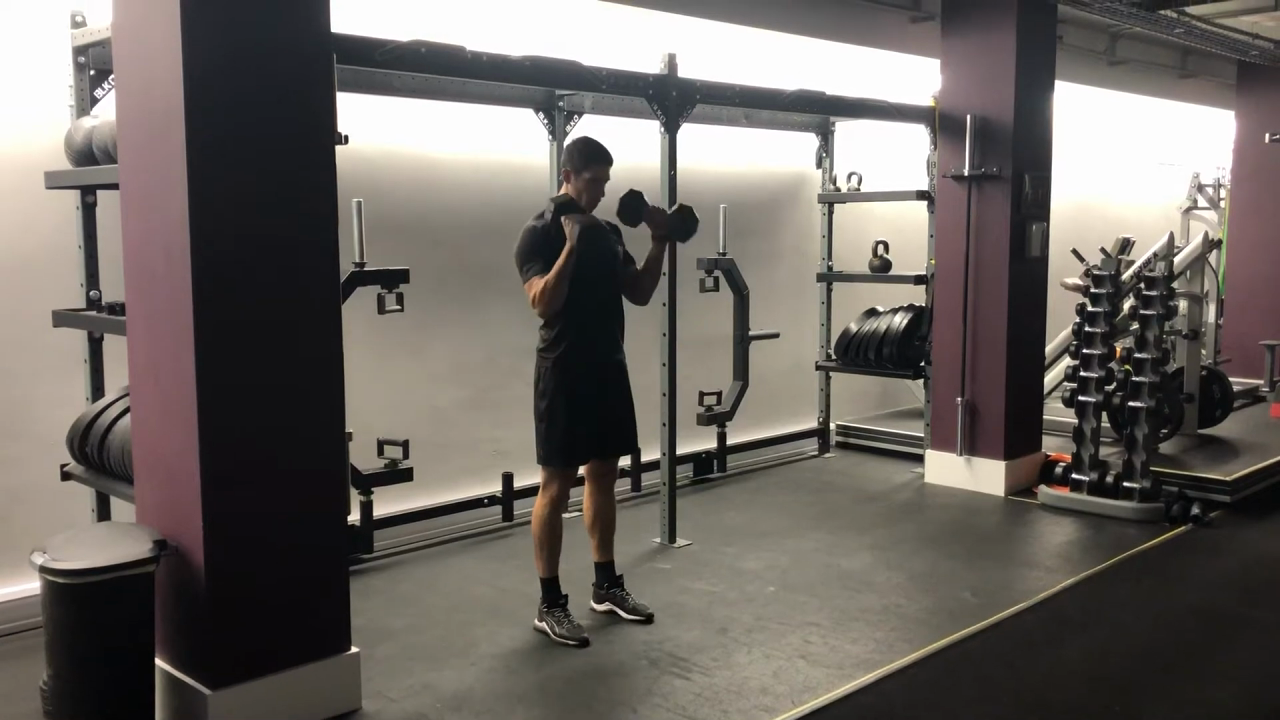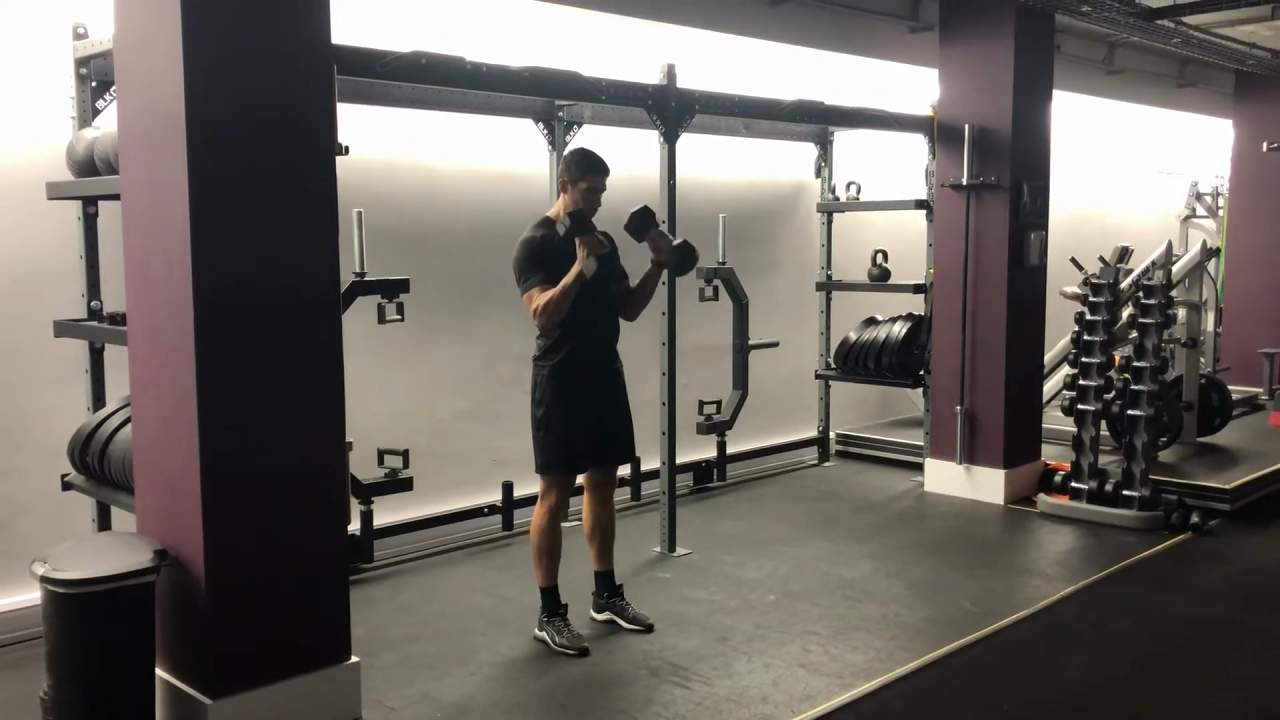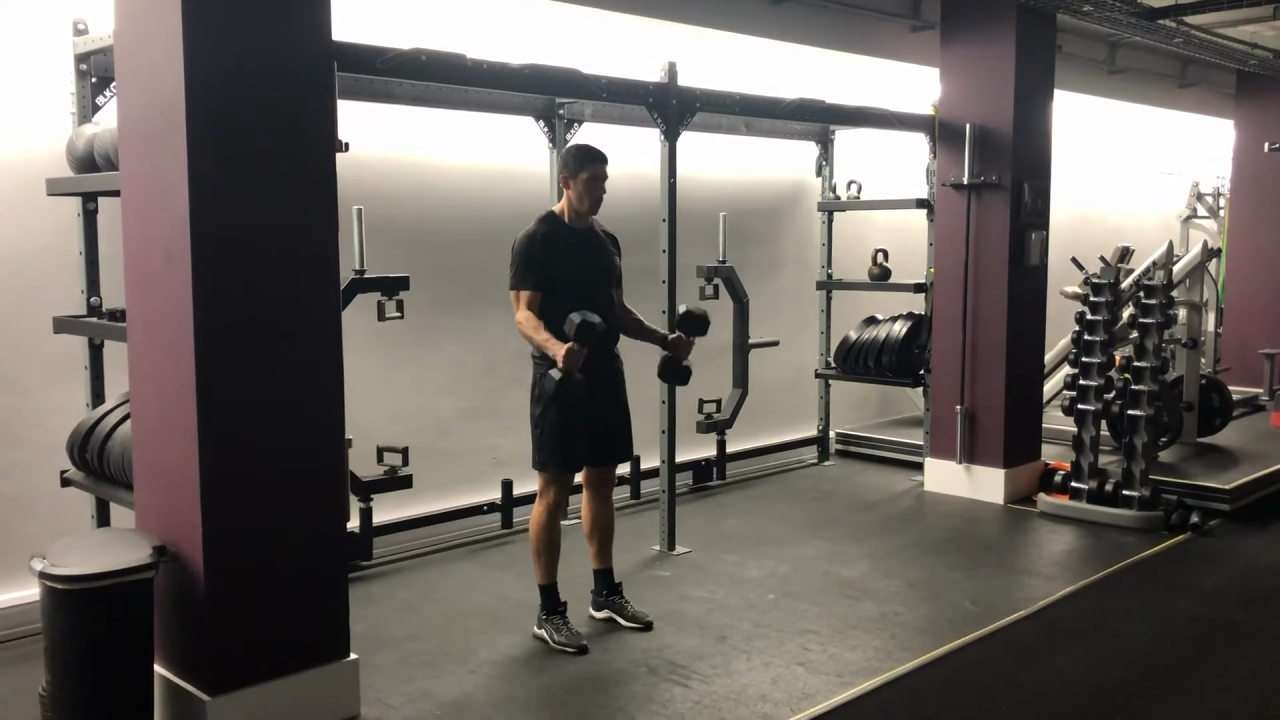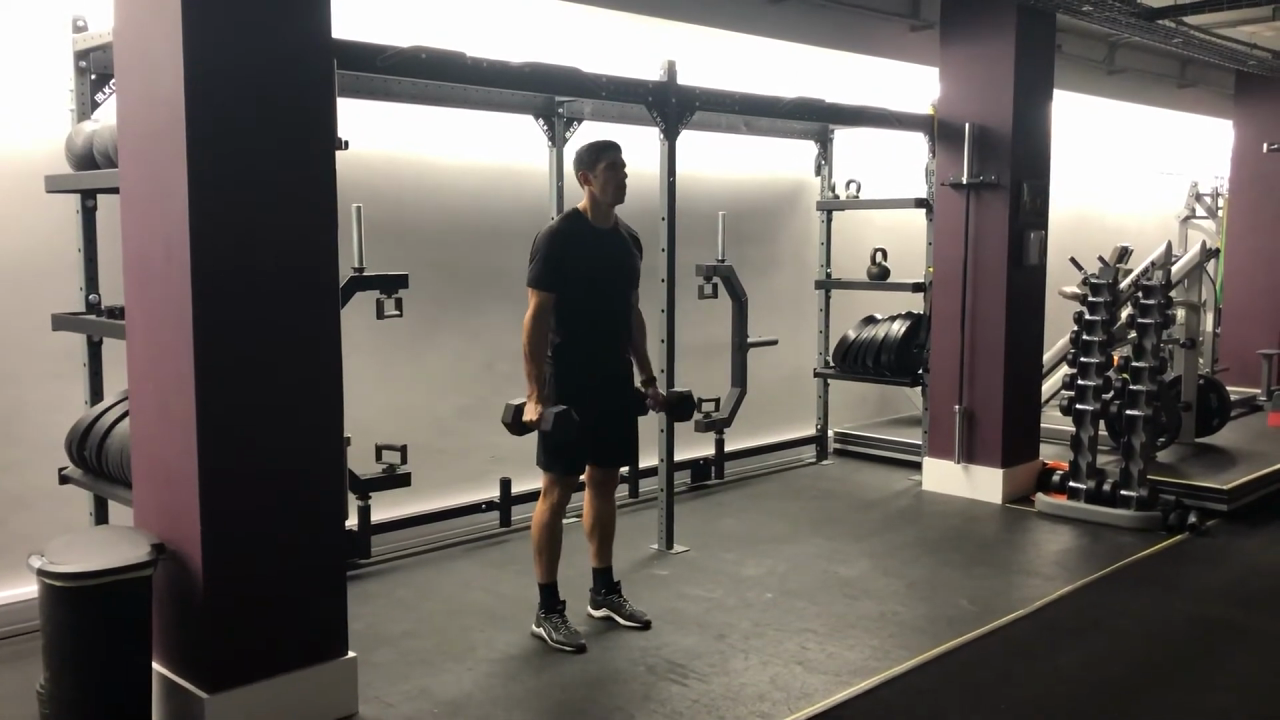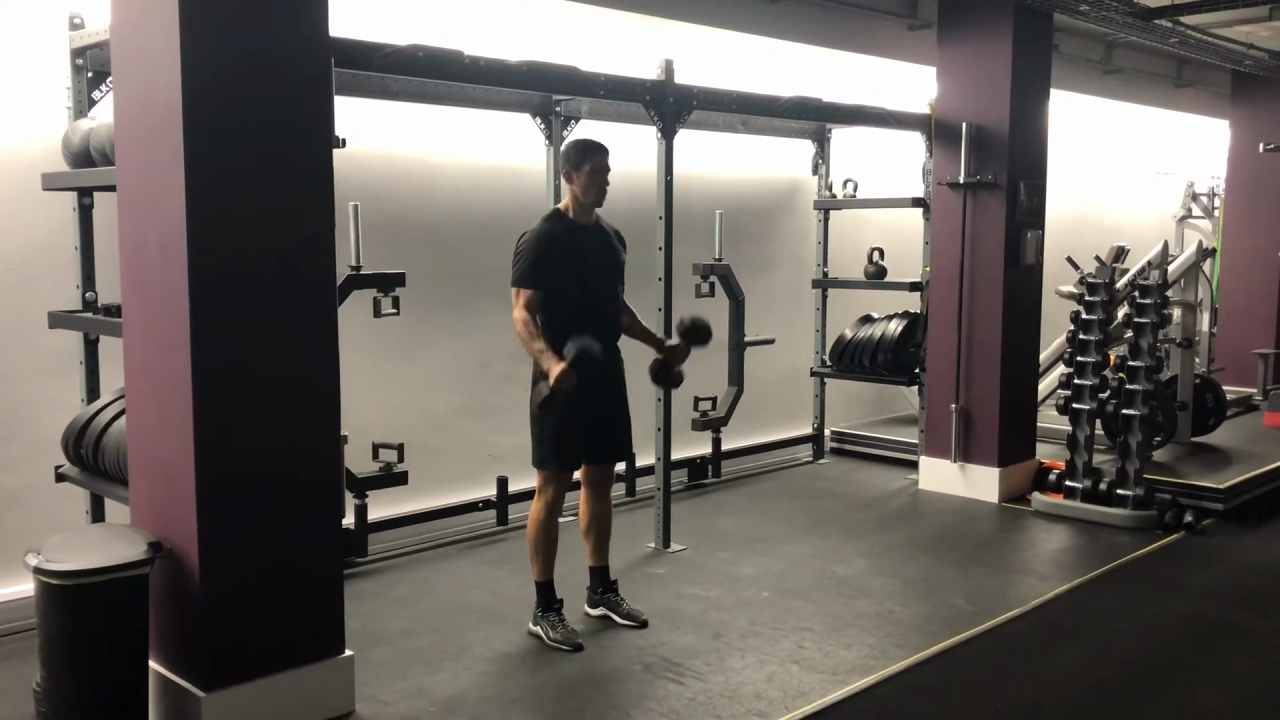
dt=1s
person 1, frame 1
left shoulder: (608, 232)
right shoulder: (540, 233)
left elbow: (638, 294)
right elbow: (542, 303)
left wrist: (658, 243)
right wrist: (570, 245)
left hip: (610, 367)
right hip: (565, 373)
left knee: (603, 476)
right knee: (557, 485)
left ankle: (606, 585)
right ankle: (550, 604)
person 1, frame 2
left shoulder: (606, 242)
right shoulder: (537, 243)
left elbow: (629, 309)
right elbow: (543, 314)
left wrist: (657, 266)
right wrist: (579, 270)
left hip: (606, 375)
right hip: (561, 381)
left knee: (603, 485)
right knee: (555, 494)
left ankle: (606, 594)
right ankle: (550, 613)
person 1, frame 3
left shoulder: (607, 241)
right shoulder: (537, 240)
right elbow: (524, 315)
left wrist: (663, 339)
right wrist: (556, 350)
left hip: (607, 375)
right hip: (562, 382)
left knee: (602, 484)
right knee: (554, 493)
left ankle: (606, 592)
right ankle: (549, 611)
person 1, frame 4
left shoulder: (628, 239)
right shoulder: (558, 238)
right elbow: (537, 317)
left wrist: (648, 378)
right wrist: (536, 395)
left hip: (616, 380)
right hip: (570, 383)
left knee: (604, 484)
right knee: (557, 491)
left ankle: (604, 591)
right ankle: (548, 610)
person 1, frame 5
left shoulder: (609, 237)
right shoulder: (542, 239)
right elbow: (522, 312)
left wrist: (657, 343)
right wrist: (550, 362)
left hip: (607, 375)
right hip: (567, 380)
left knee: (600, 481)
right knee: (552, 490)
left ankle: (601, 589)
right ankle: (545, 609)
